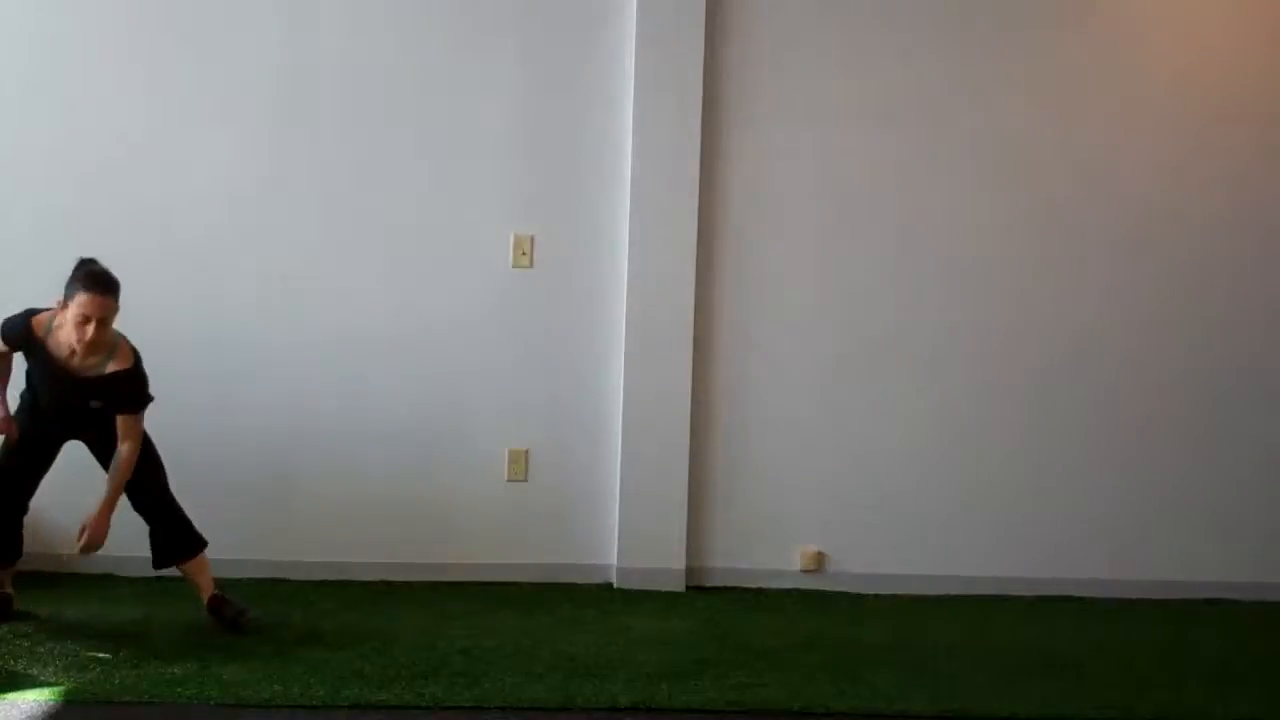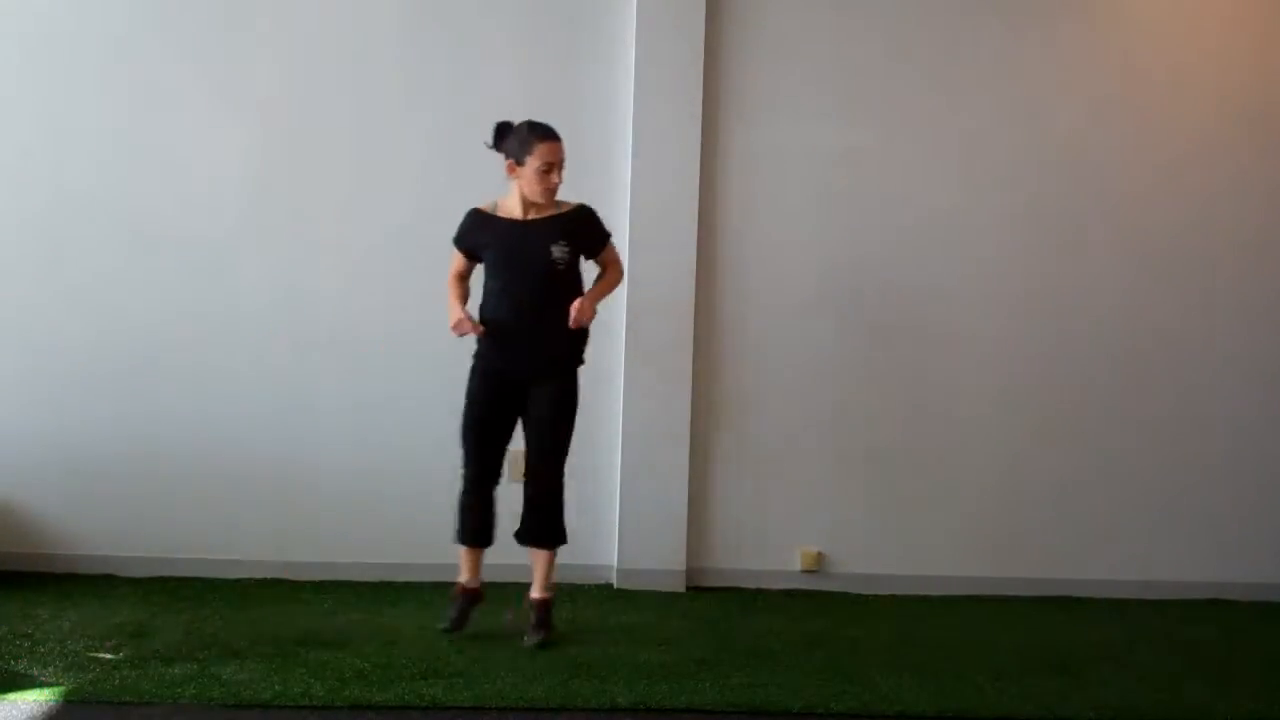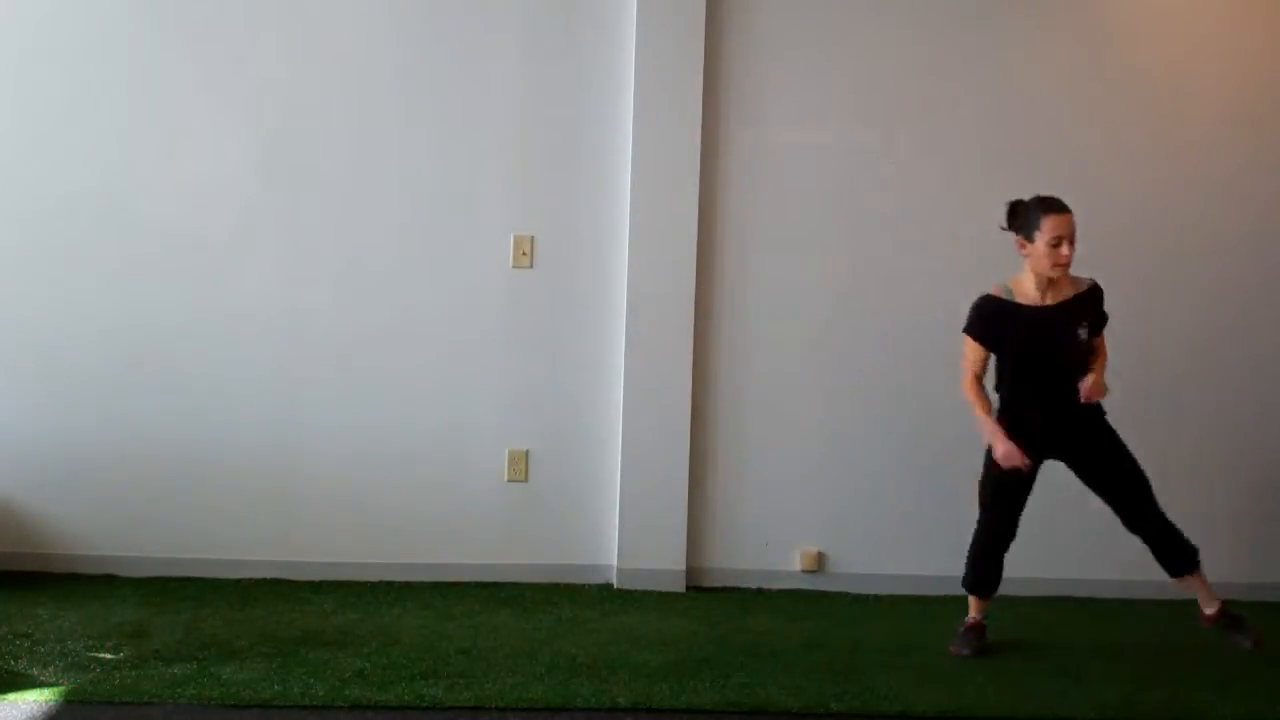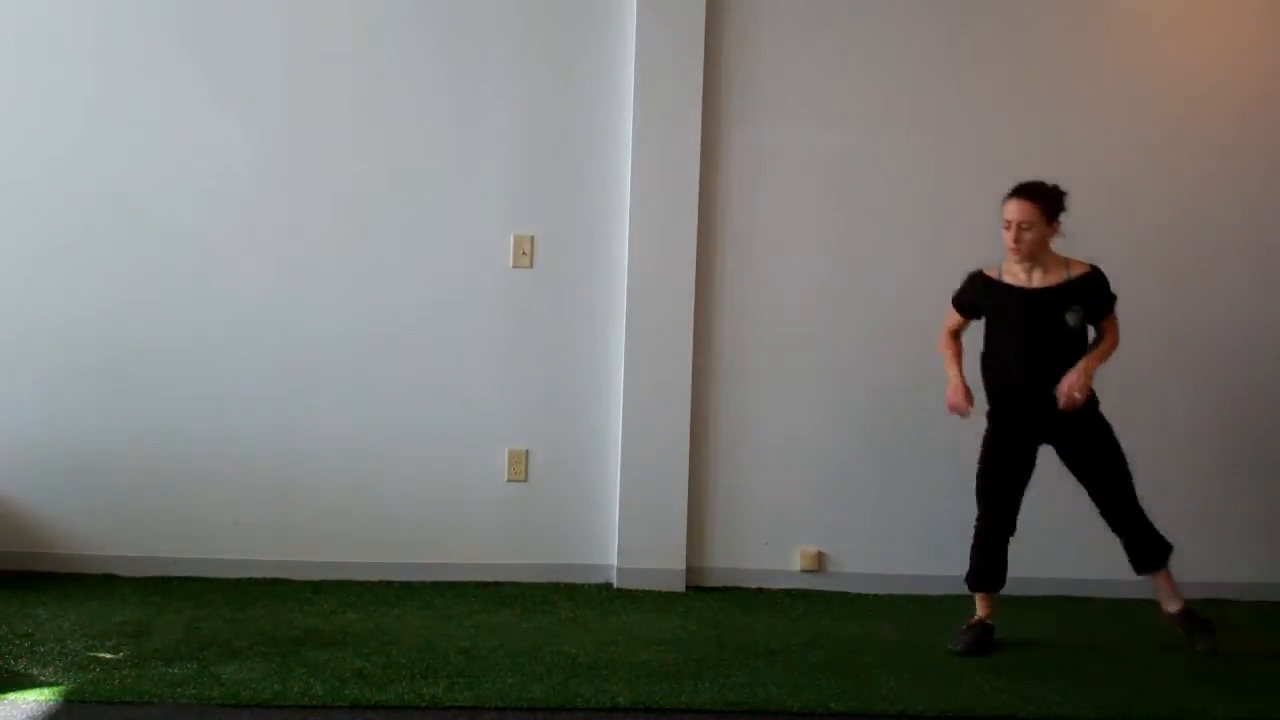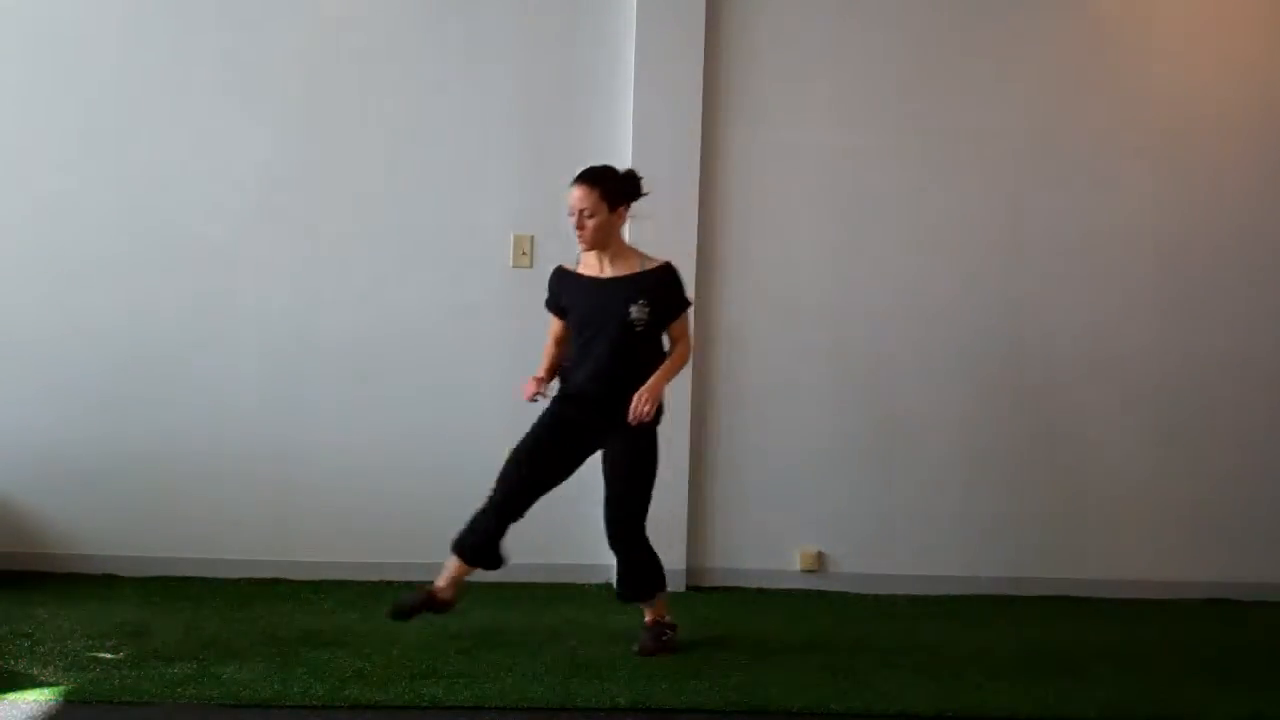
dt=1s
person 1, frame 1
left shoulder: (122, 366)
left elbow: (129, 443)
left wrist: (104, 513)
left hip: (105, 423)
right hip: (46, 414)
left knee: (158, 503)
left ankle: (212, 596)
person 1, frame 2
left shoulder: (577, 220)
right shoulder: (481, 223)
left elbow: (614, 268)
right elbow: (457, 276)
left wrist: (591, 300)
right wrist: (458, 310)
left hip: (555, 368)
right hip: (495, 365)
left knee: (545, 476)
right knee: (479, 472)
left ankle: (540, 597)
right ankle: (468, 583)
person 1, frame 3
left shoulder: (1086, 295)
right shoulder: (995, 308)
right elbow: (970, 380)
left wrist: (1096, 374)
right wrist: (995, 435)
left hip: (1083, 422)
right hip: (1019, 430)
left knee: (1143, 514)
right knee: (994, 526)
left ankle: (1212, 609)
right ankle: (974, 619)
person 1, frame 4
left shoulder: (1085, 280)
right shoulder: (984, 285)
left elbow: (1109, 334)
right elbow: (949, 333)
left wrist: (1084, 369)
right wrist: (955, 378)
left hip: (1075, 412)
right hip: (1013, 417)
left knee: (1123, 510)
right knee: (994, 516)
left ankle: (1176, 608)
right ankle: (981, 619)
person 1, frame 5
left shoulder: (657, 277)
right shoulder: (566, 277)
left elbow: (681, 345)
left wrist: (654, 385)
right wrist: (544, 373)
left hip: (627, 422)
right hip: (570, 410)
left knee: (623, 527)
right knee: (505, 497)
left ankle: (659, 619)
right ankle: (441, 591)
